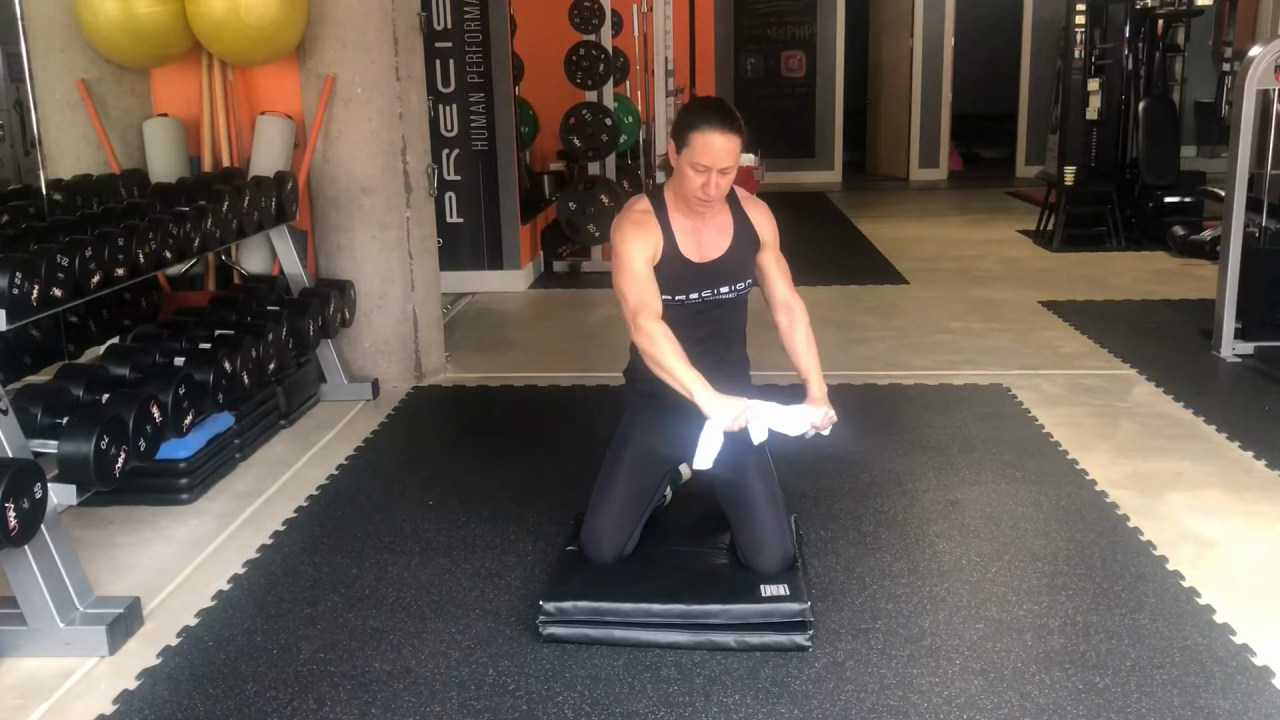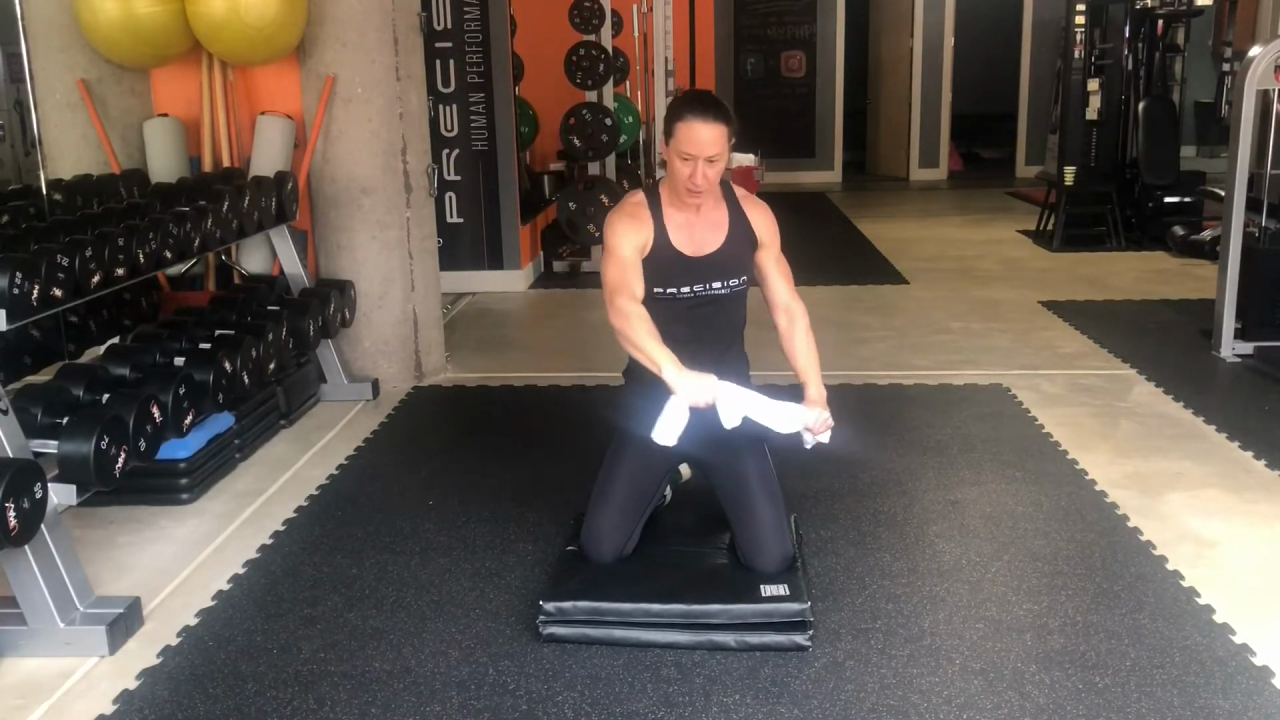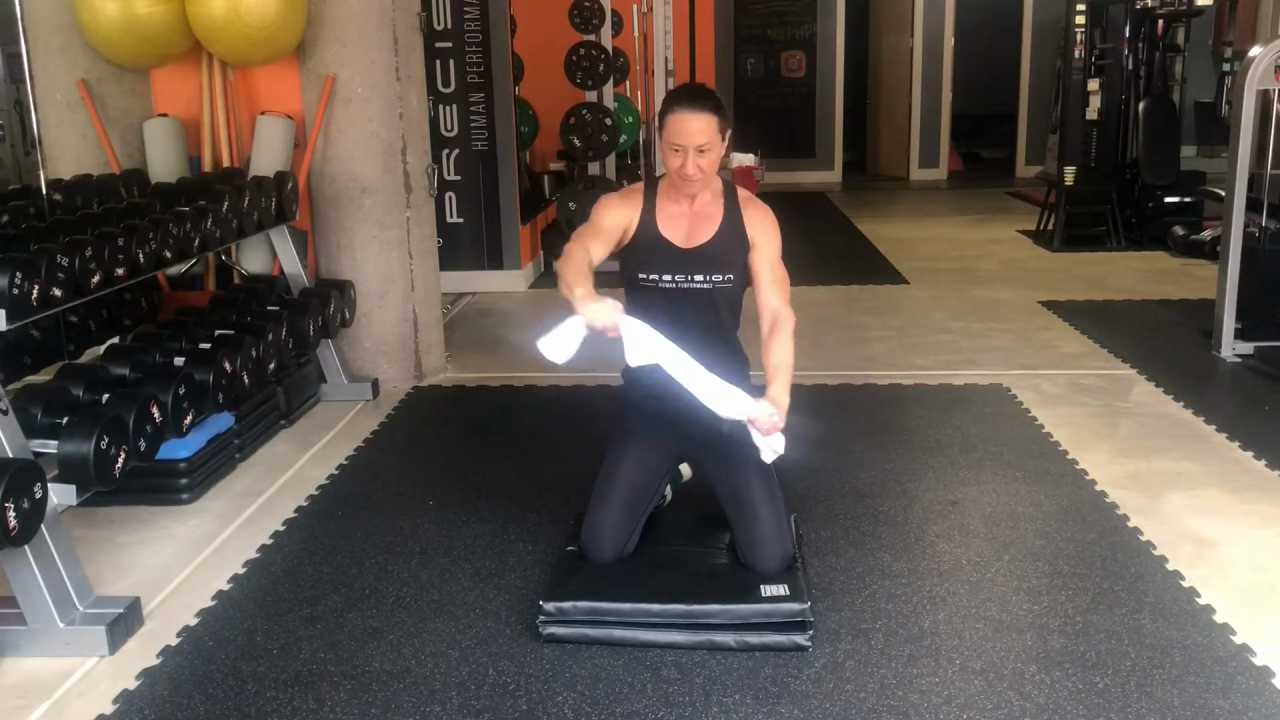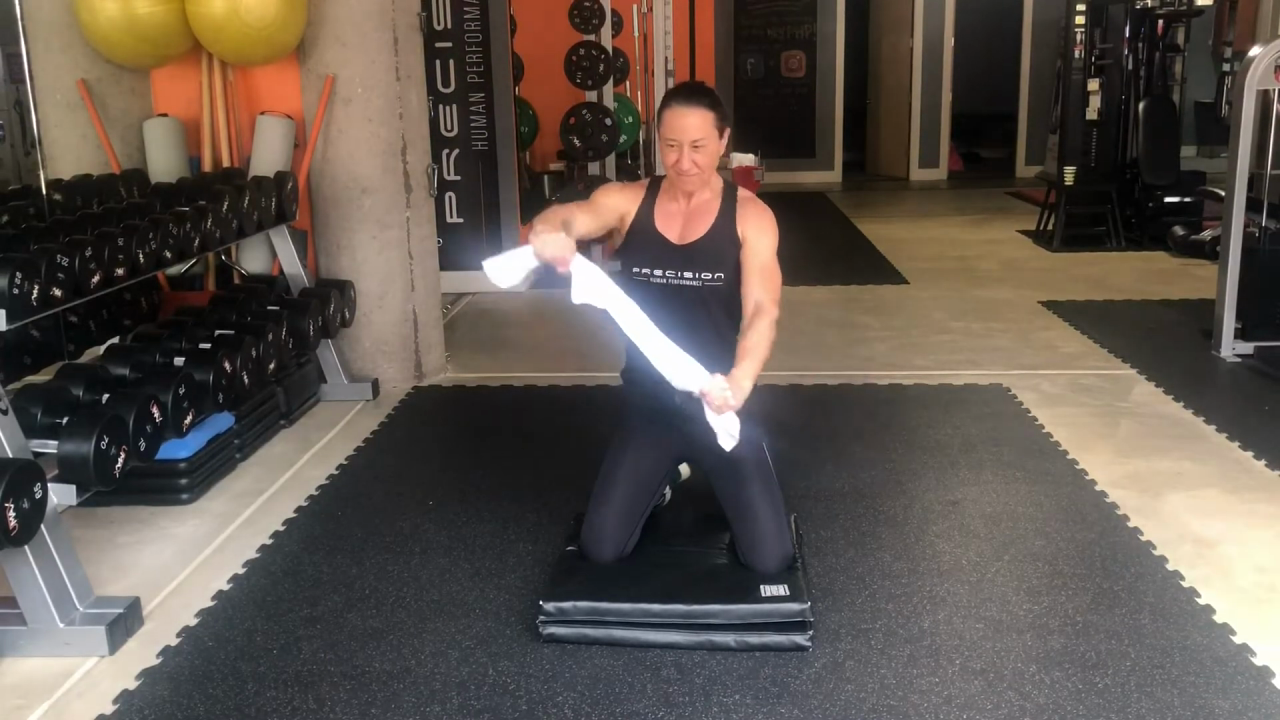
dt=0.4s
person 1, frame 1
left shoulder: (754, 215)
right shoulder: (637, 225)
left elbow: (787, 306)
right elbow: (645, 324)
left wrist: (816, 387)
right wrist: (705, 398)
left hip: (731, 398)
right hip: (656, 402)
left knee: (772, 558)
right knee: (601, 547)
right ankle: (662, 483)
person 1, frame 2
left shoulder: (752, 214)
right shoulder: (631, 218)
left elbow: (788, 309)
right elbow: (622, 305)
left wrist: (814, 391)
right wrist: (674, 373)
right hip: (654, 403)
left knee: (772, 558)
right knee: (601, 548)
left ankle: (708, 480)
right ankle: (664, 482)
person 1, frame 3
left shoulder: (753, 216)
right shoulder: (625, 207)
left elbow: (777, 316)
right elbow: (574, 259)
left wrist: (777, 395)
right wrist: (585, 299)
right hip: (649, 403)
left knee: (771, 558)
right knee: (600, 548)
left ankle: (703, 475)
right ankle: (661, 483)
person 1, frame 4
left shoulder: (751, 215)
right shoulder: (628, 201)
left elbow: (763, 312)
right elbow: (570, 219)
left wrist: (738, 383)
right wrist: (547, 235)
left hip: (721, 403)
right hip: (648, 403)
left knee: (771, 558)
right knee: (601, 548)
left ankle: (709, 478)
right ankle: (662, 481)
